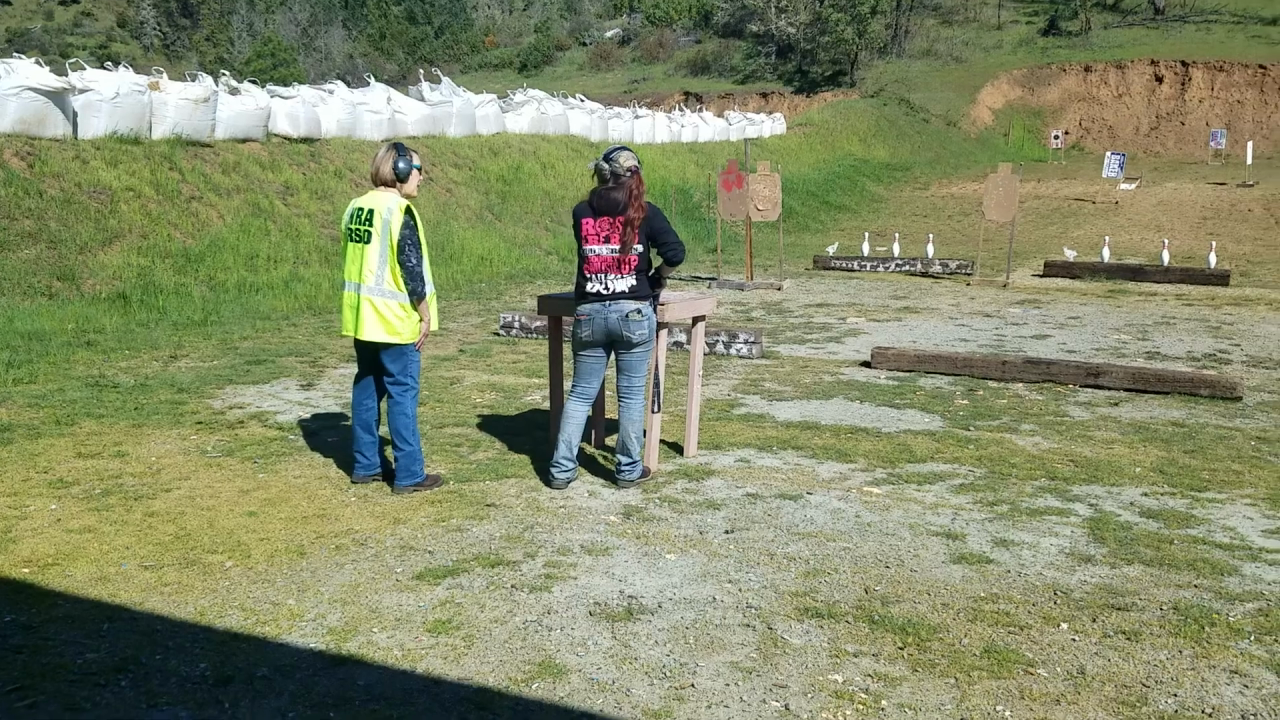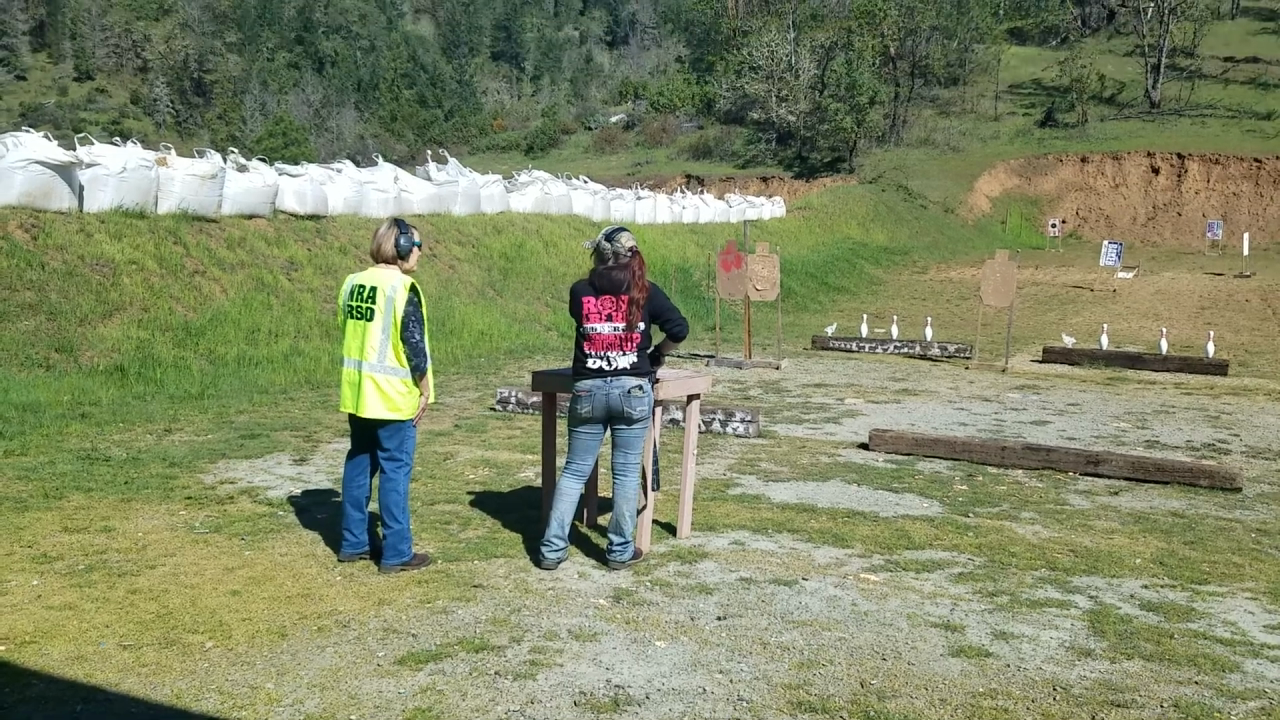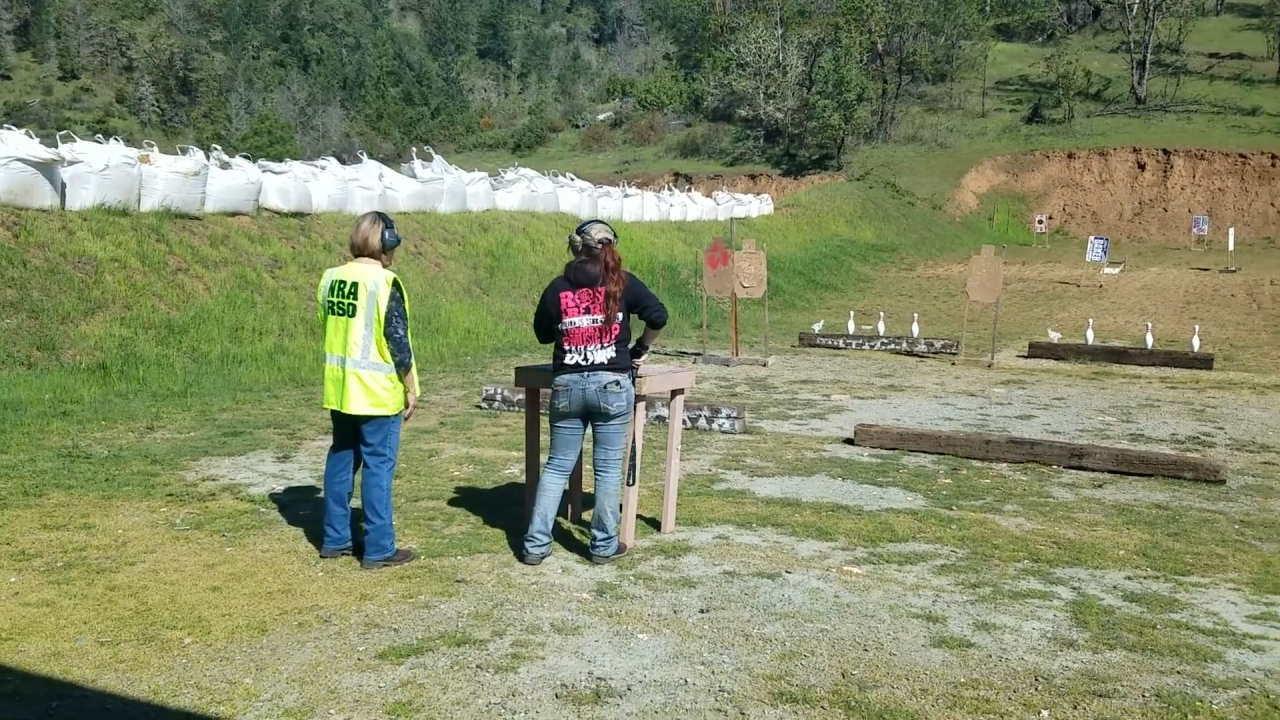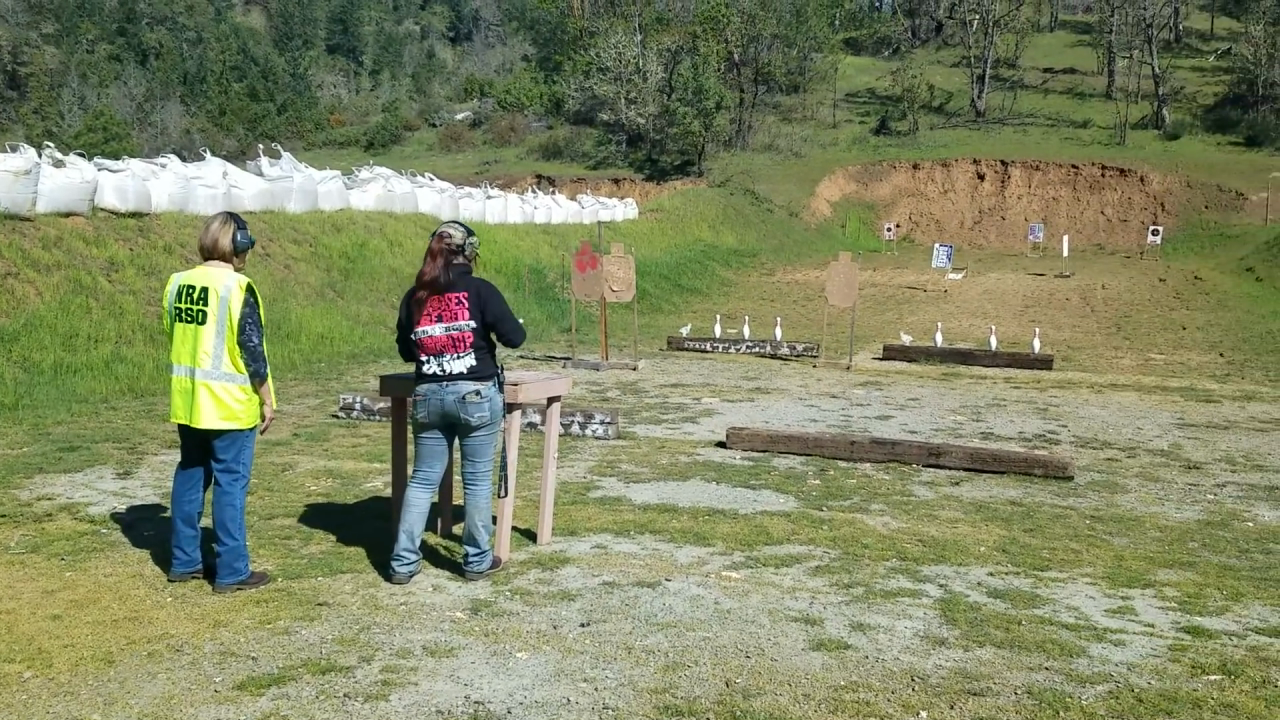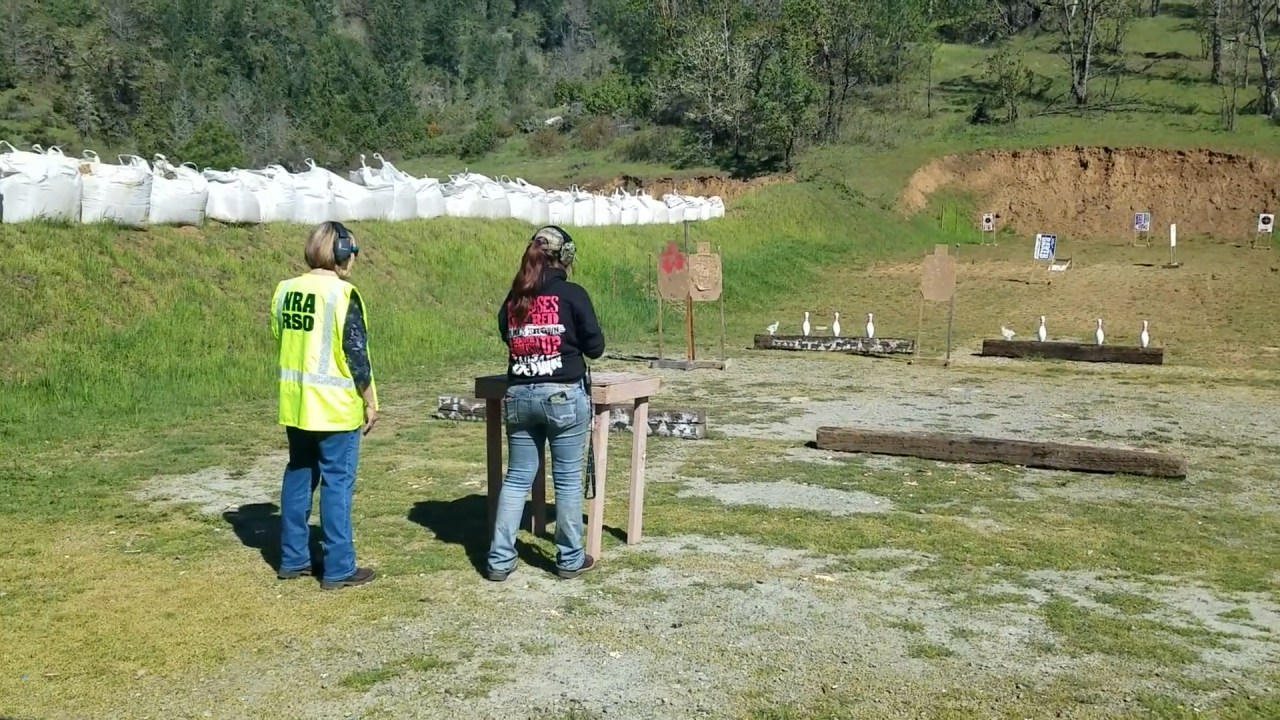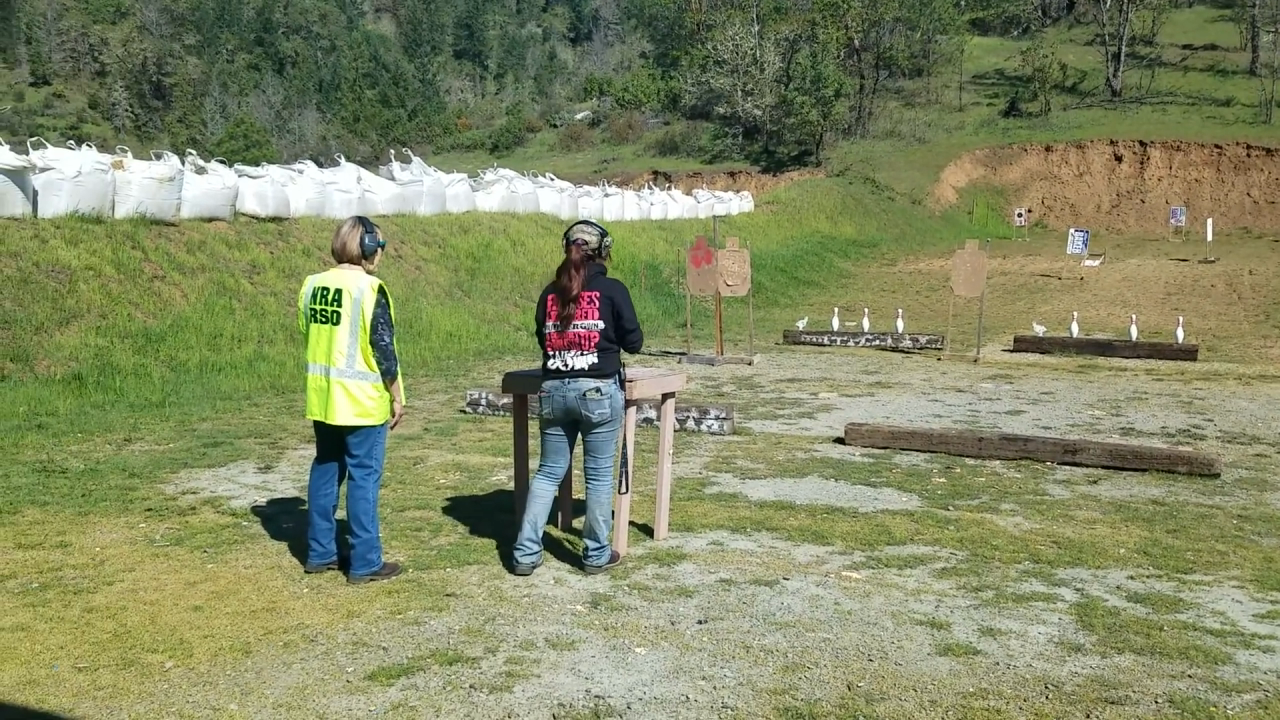
dt=0.7s
person 1, frame 1
left shoulder: (355, 208)
right shoulder: (400, 210)
right elbow: (412, 269)
right wrist: (425, 316)
left hip: (363, 317)
right hip: (395, 319)
left knee: (367, 388)
right knee: (402, 392)
left ankle: (365, 465)
right ankle: (409, 475)
person 1, frame 2
left shoulder: (352, 284)
right shoulder: (403, 287)
left elbow: (348, 334)
right elbow: (414, 346)
right wrist: (425, 390)
left hip: (358, 393)
right hip: (393, 396)
left knee: (359, 464)
right knee: (395, 470)
left ankle: (353, 543)
right ankle: (397, 553)
person 1, frame 3
left shoulder: (331, 279)
right shoulder: (384, 282)
right elbow: (398, 342)
right wrist: (410, 388)
left hip: (340, 389)
right hip: (377, 392)
left knee: (341, 459)
right knee: (378, 466)
left ankle: (335, 538)
right ankle: (379, 548)
person 1, frame 4
left shoulder: (177, 283)
right shoulder: (238, 287)
left elbow: (174, 338)
right elbow: (253, 350)
right wrist: (267, 400)
left hip: (187, 401)
right hip: (229, 404)
left knee: (190, 477)
right knee: (230, 484)
left ankle: (184, 561)
right ankle: (231, 571)
person 1, frame 5
left shoulder: (285, 291)
right shoulder: (342, 294)
left elbow: (283, 343)
right elbow: (356, 356)
right wrist: (369, 402)
left hip: (296, 404)
right hip: (335, 407)
left knee: (298, 477)
right knee: (337, 483)
left ankle: (293, 559)
right ankle: (339, 568)
person 1, frame 6
left shoulder: (312, 285)
right shoulder: (370, 288)
left elbow: (309, 337)
right elbow: (384, 349)
right wrist: (396, 397)
left hip: (323, 399)
right hip: (362, 402)
left knee: (325, 471)
right knee: (363, 478)
left ankle: (320, 553)
right ankle: (365, 563)
person 2, frame 1
left shoulder: (582, 213)
right shoulder: (645, 212)
right elbow: (675, 253)
right wrist: (657, 278)
left hip: (589, 314)
right hip: (634, 313)
left knee: (580, 393)
right knee: (631, 394)
left ankle: (561, 469)
right ankle: (629, 469)
person 2, frame 2
left shoulder: (580, 291)
right shoulder: (645, 291)
right elbow: (678, 329)
right wrist: (657, 355)
left hip: (588, 391)
right hip: (633, 390)
left knee: (574, 471)
right knee: (627, 472)
left ankle: (552, 549)
right ankle: (620, 551)
person 2, frame 3
left shoulder: (557, 287)
right shoulder: (622, 283)
left elbow: (542, 333)
right elbow: (658, 316)
right wrist: (640, 347)
left hip: (567, 386)
right hip: (612, 385)
left knee: (557, 466)
right knee: (608, 468)
left ankle: (536, 544)
right ankle: (604, 545)
person 2, frame 4
left shoulder: (414, 296)
right shoulder: (479, 289)
left elbow: (406, 350)
right elbow: (512, 337)
right wrist: (516, 326)
left hip: (429, 395)
right hip: (476, 394)
left knee: (423, 478)
right knee: (477, 479)
left ankle: (403, 562)
right ankle: (477, 560)
person 2, frame 5
left shoulder: (513, 299)
right shoulder: (572, 294)
right elbow: (594, 347)
left hip: (519, 396)
right hip: (564, 395)
left knee: (517, 477)
right knee: (567, 479)
left ankle: (499, 559)
right ankle: (570, 558)
person 2, frame 6
left shoulder: (550, 292)
right shoulder: (612, 290)
left elbow: (543, 341)
right elbow: (633, 343)
left hip: (554, 390)
right hip: (599, 391)
left knee: (548, 471)
right knee: (599, 475)
left ankle: (526, 552)
right ankle: (596, 554)
